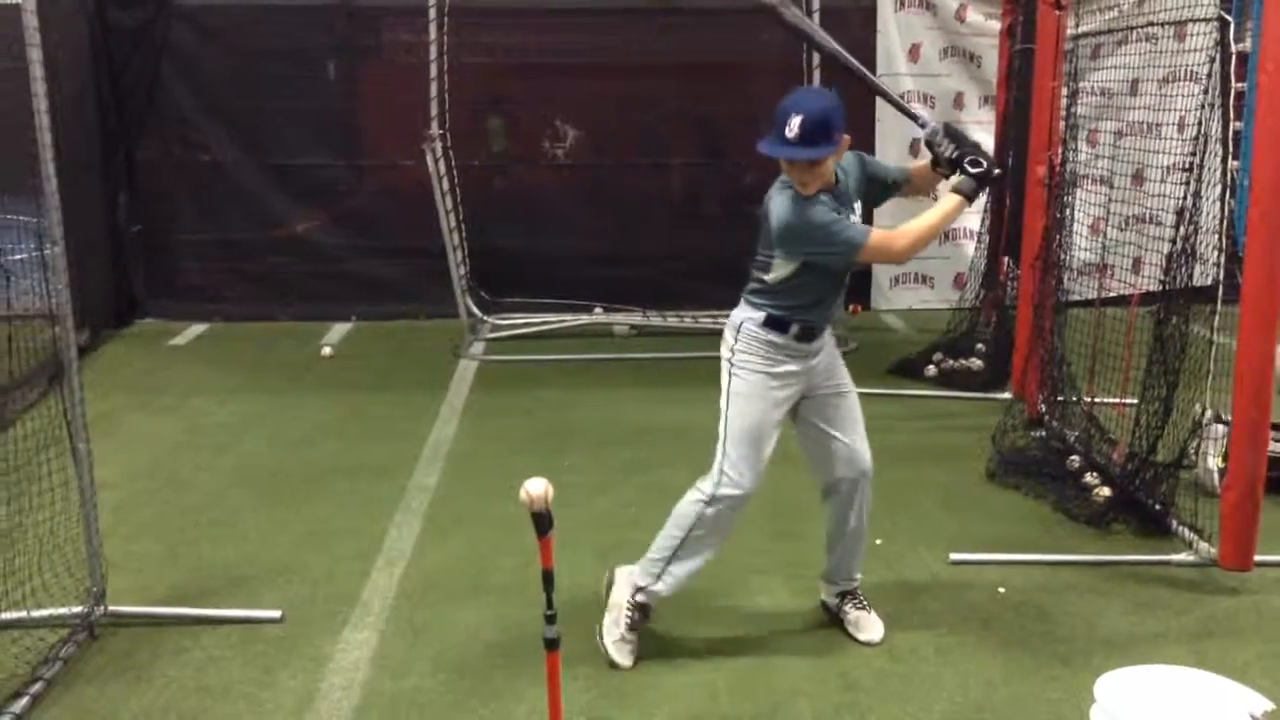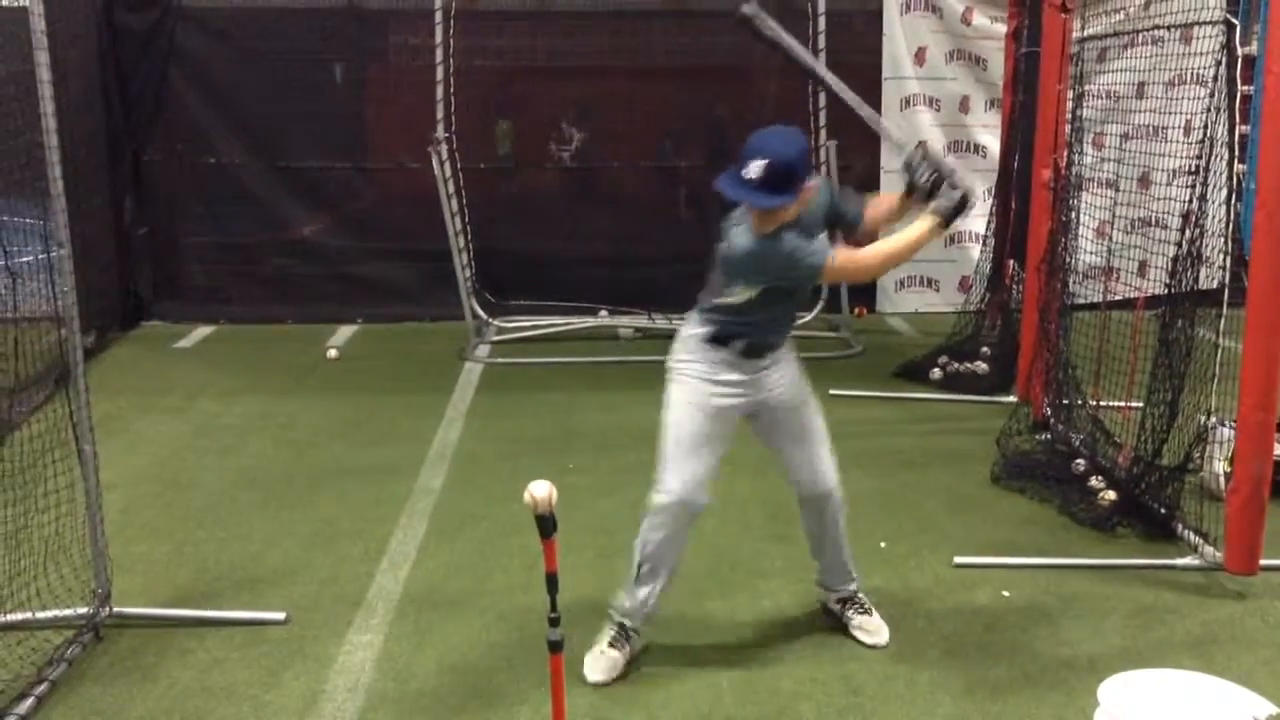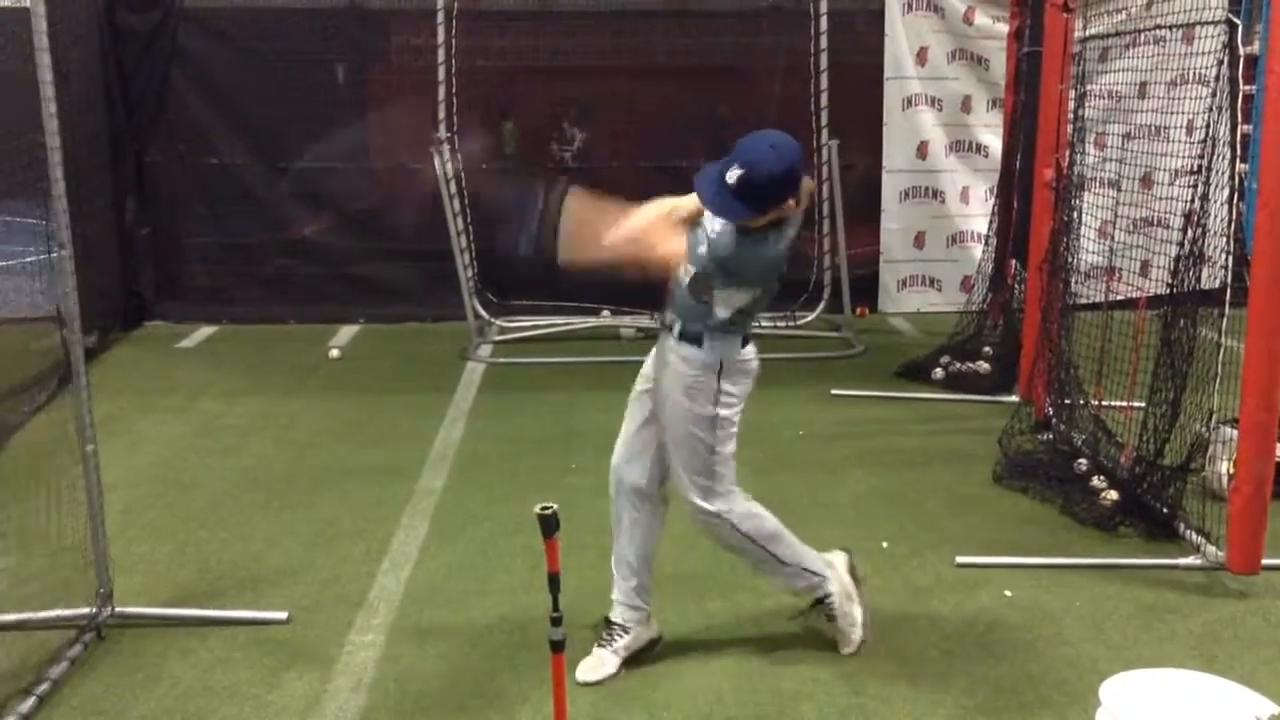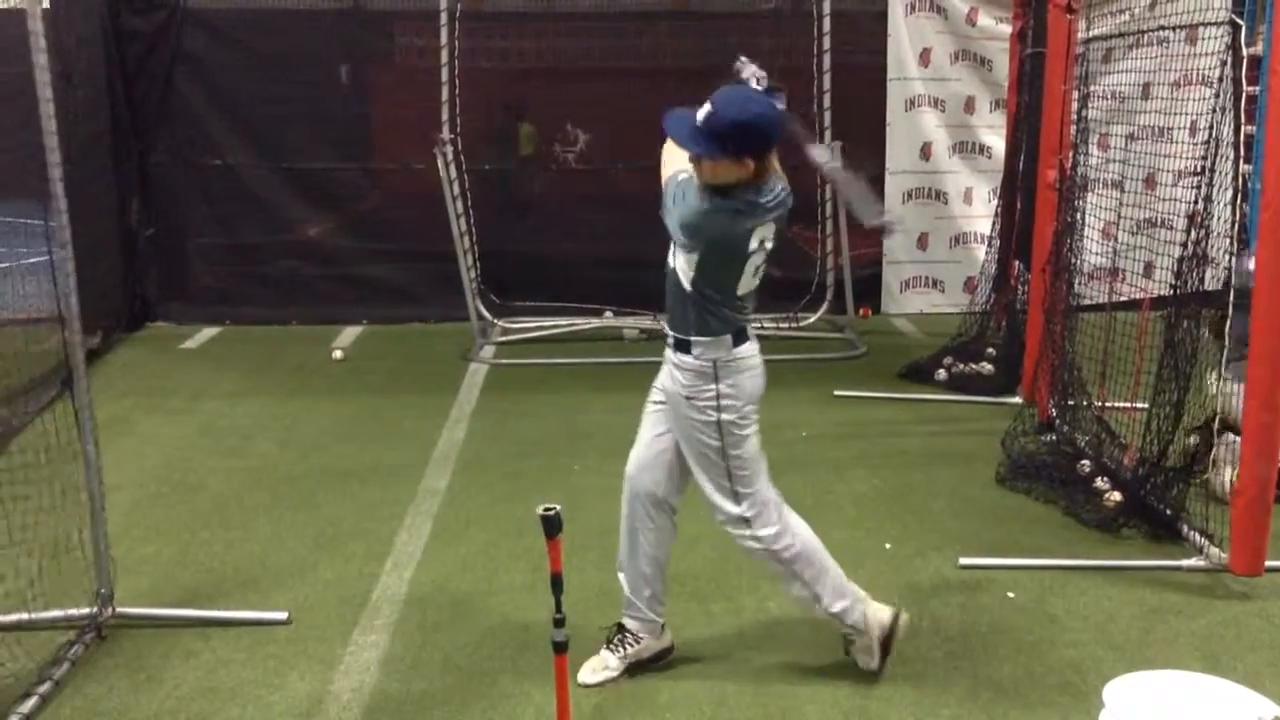
dt=0.3s
person 1, frame 1
left shoulder: (852, 169)
right shoulder: (792, 213)
left elbow: (911, 182)
right elbow: (896, 248)
left wrist: (944, 161)
right wrist: (966, 192)
left hip: (816, 346)
right hip: (761, 347)
left knee: (852, 468)
right knee: (731, 484)
left ankle: (841, 589)
right ankle: (638, 589)
person 1, frame 2
left shoulder: (816, 197)
right shoulder: (750, 245)
left elbow: (865, 217)
right elbow: (862, 267)
left wrist: (914, 193)
right wrist: (938, 216)
left hip: (773, 362)
right hip: (710, 364)
left knee: (820, 485)
right knee: (678, 494)
left ankle: (840, 592)
right ankle: (626, 621)
person 1, frame 3
left shoulder: (749, 252)
right shoulder: (755, 194)
left elbow: (665, 257)
right elbow: (682, 210)
left hip: (709, 368)
right hip: (676, 350)
left knee: (712, 499)
right knee: (632, 477)
left ankle: (826, 579)
right ankle: (632, 622)
person 1, frame 4
left shoulder: (703, 216)
right shoulder: (773, 193)
left elbow: (672, 160)
left hip: (711, 371)
right hip: (689, 360)
left knee: (750, 512)
right knee: (645, 485)
left ankle: (861, 616)
right ankle: (643, 629)
